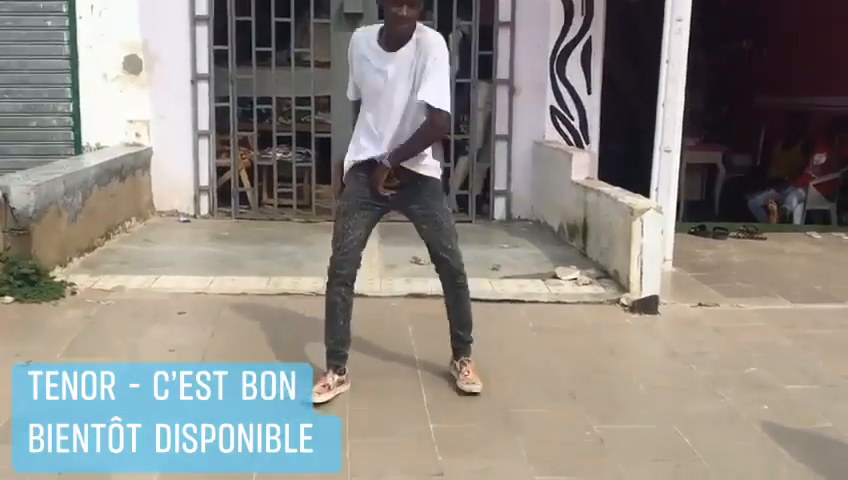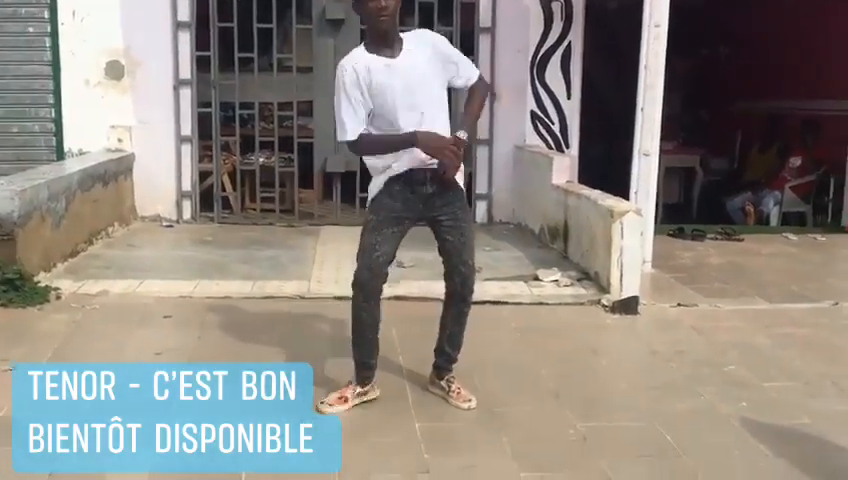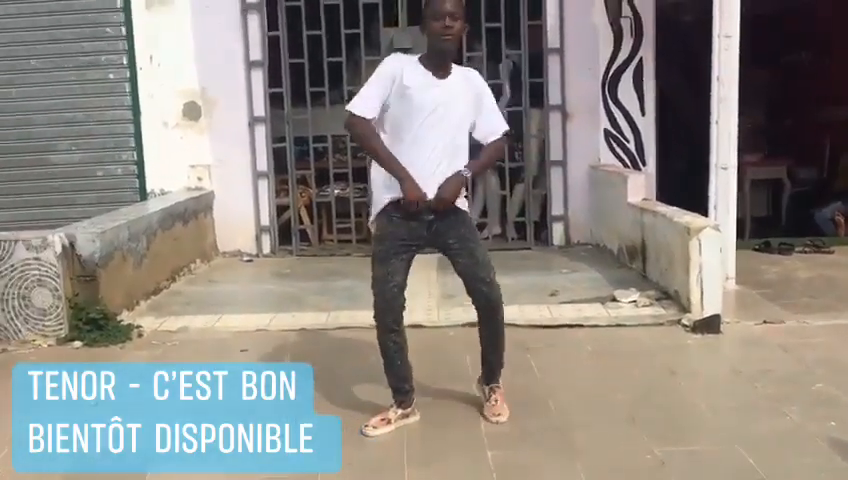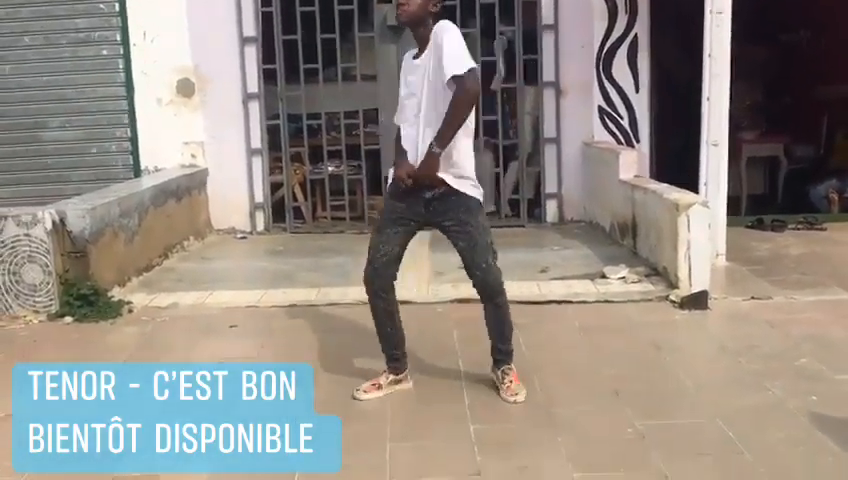
dt=1s
person 1, frame 1
left shoulder: (431, 46)
right shoulder: (360, 41)
left elbow: (437, 121)
left wrist: (391, 162)
left hip: (416, 171)
right hip: (364, 170)
left knee: (451, 263)
right knee: (341, 268)
left ankle: (461, 354)
right ankle: (337, 369)
person 1, frame 2
left shoulder: (429, 44)
right shoulder: (351, 68)
left elbow: (479, 84)
right elbow: (355, 139)
left wrist: (459, 138)
right wrist: (416, 140)
left hip: (444, 182)
right hip: (394, 185)
left knee: (462, 279)
right knee: (367, 279)
left ankle: (442, 374)
right ankle: (363, 381)
person 1, frame 3
left shoulder: (473, 83)
right shoulder: (397, 66)
left elbow: (496, 142)
right elbow: (356, 122)
left wrist: (460, 177)
right wrist: (404, 179)
left hip: (449, 208)
right hip: (395, 208)
left knee: (489, 297)
right knee: (387, 308)
left ankle: (491, 383)
right ankle: (402, 403)
person 1, frame 4
left shoulder: (445, 33)
right shoulder: (409, 60)
left elbow: (468, 87)
left wrist: (434, 153)
right wrist: (403, 162)
left hip: (452, 184)
right hip: (406, 187)
left knee: (488, 279)
right knee: (376, 275)
left ankle: (504, 365)
right ankle: (397, 369)
